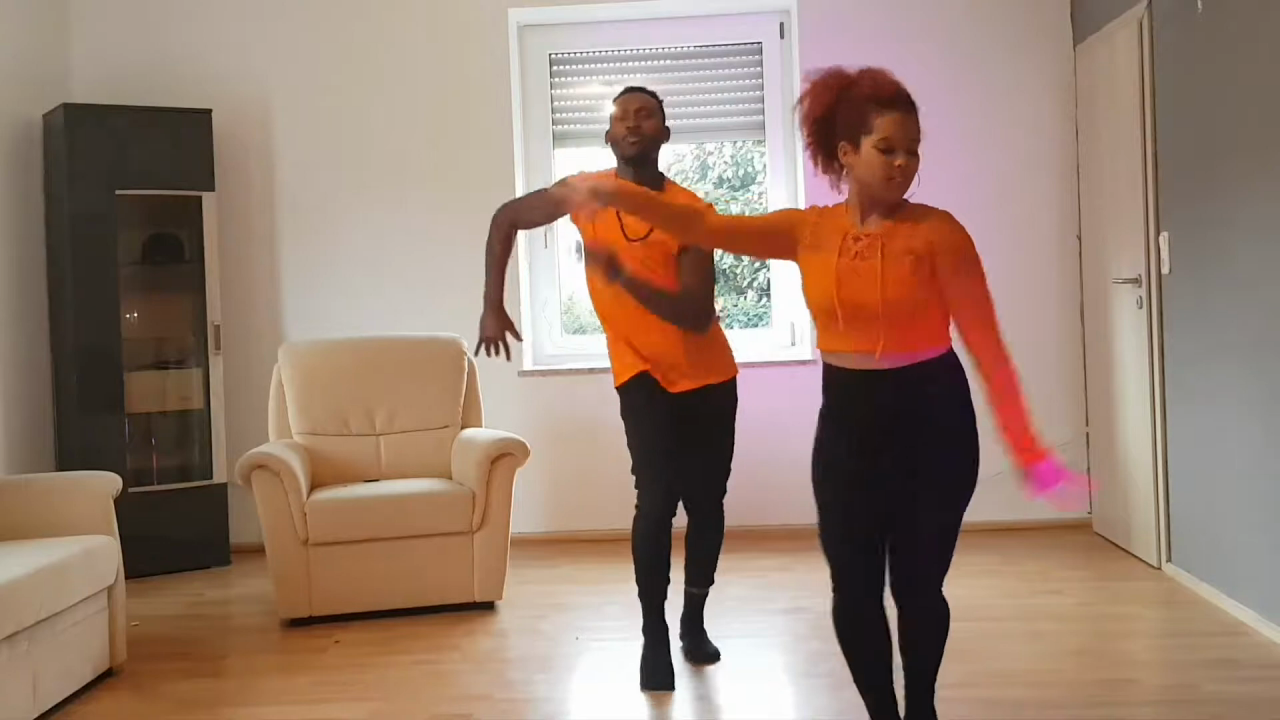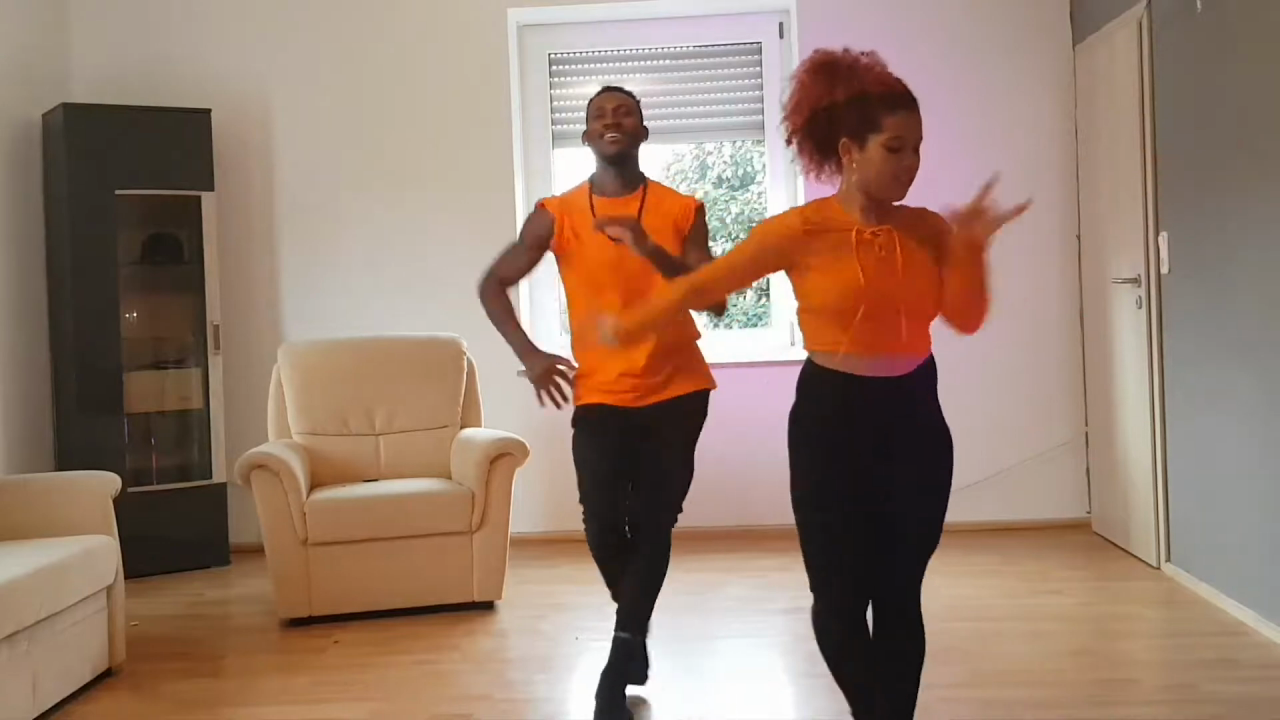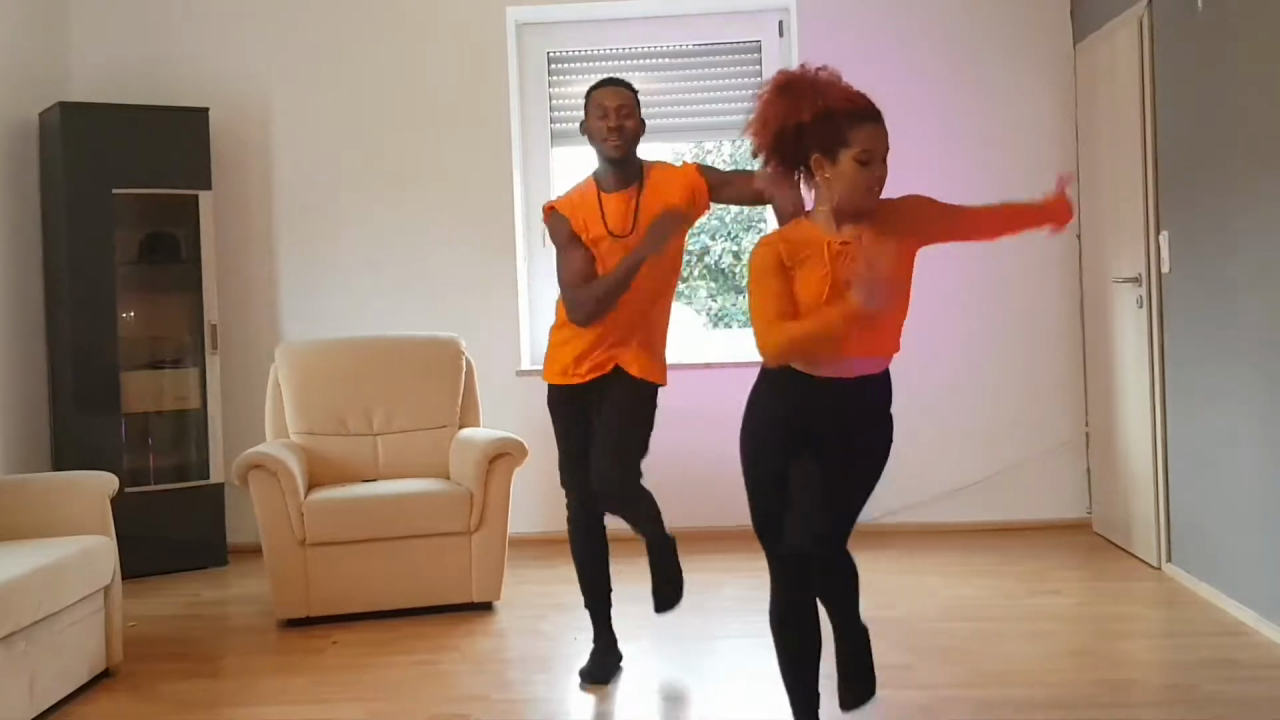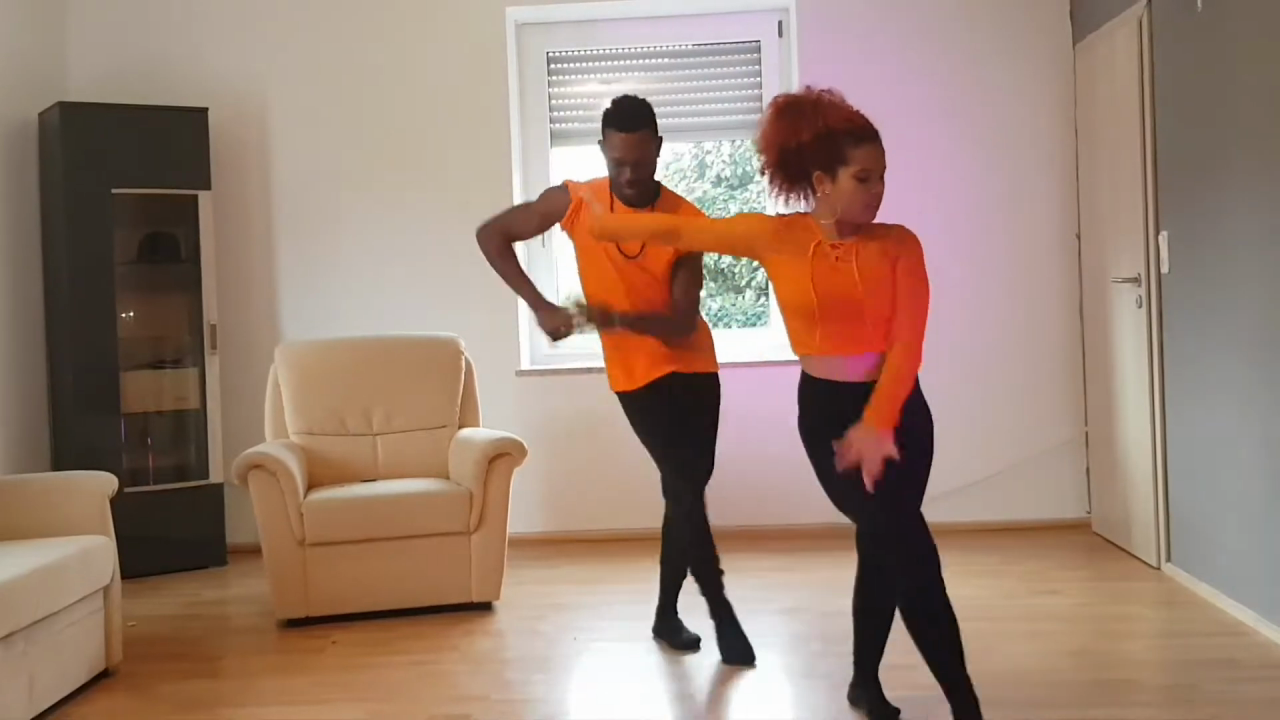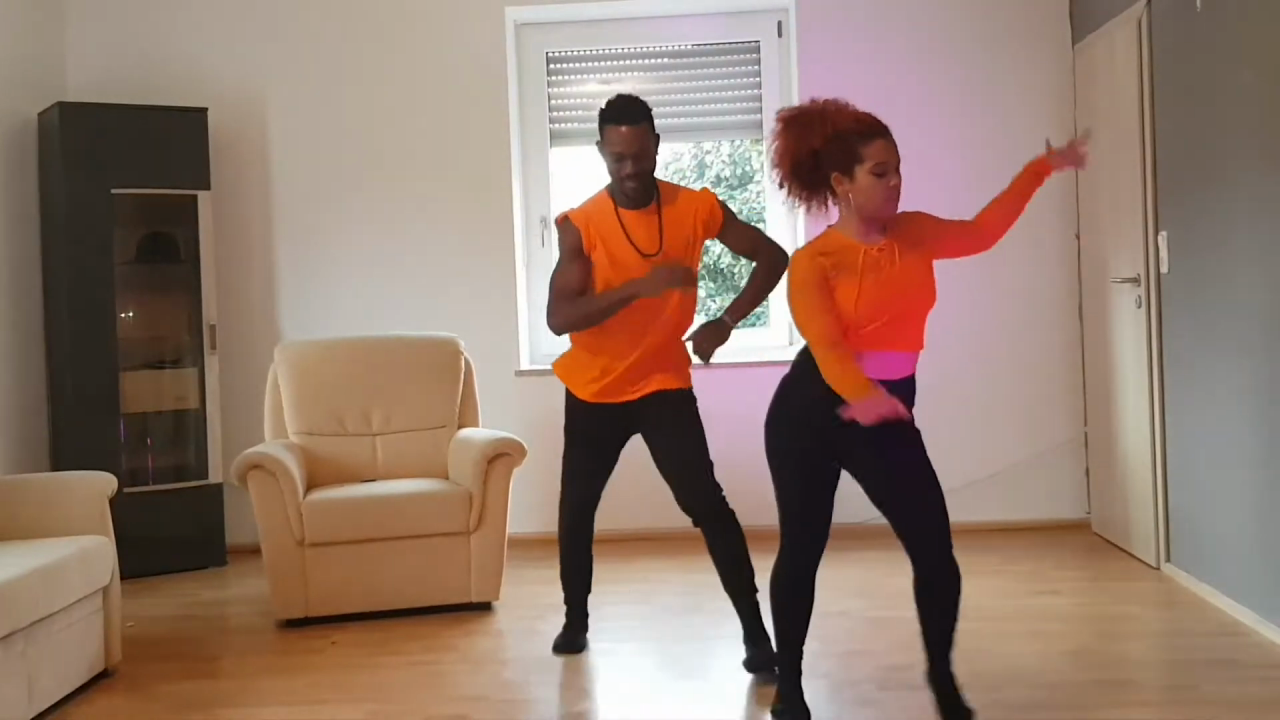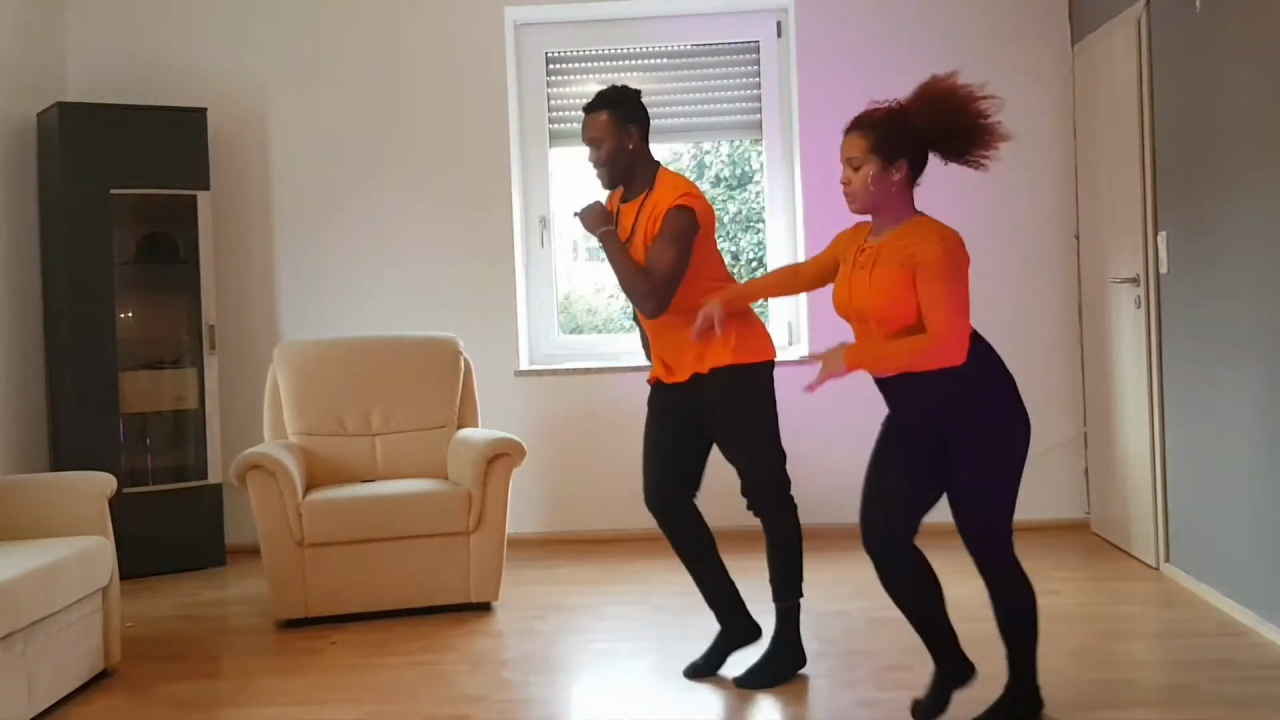
dt=0.4s
person 1, frame 1
left shoulder: (939, 234)
right shoulder: (810, 231)
left elbow: (985, 341)
right elbow: (709, 228)
left wrist: (1026, 447)
right wrist: (617, 193)
left hip: (929, 411)
right hip: (846, 415)
left knee: (917, 587)
right knee: (854, 590)
person 1, frame 2
left shoulder: (931, 231)
right shoulder: (808, 229)
left elbow: (966, 317)
right elbow: (709, 281)
left wrist: (970, 245)
right wrist: (623, 328)
left hip: (917, 420)
right hip: (829, 425)
left knee: (900, 597)
right knee: (840, 598)
person 1, frame 3
left shoulder: (902, 220)
right shoulder: (775, 250)
left elbow: (979, 220)
right elbow: (774, 345)
left wrist: (1051, 210)
right wrist: (855, 307)
left hip: (861, 415)
right hip: (784, 415)
left knee: (810, 542)
right knee: (789, 578)
left ankle: (850, 633)
person 1, frame 4
left shoulder: (899, 246)
right shoulder: (774, 237)
left elbow: (908, 346)
right elbow: (680, 230)
left wrist: (880, 426)
right wrist: (603, 222)
left hip: (896, 418)
right hip: (829, 413)
left knee: (886, 551)
right knee: (908, 544)
person 1, frame 5
left shoulder: (915, 234)
right shoulder: (812, 263)
left elbow: (985, 228)
right elbow: (828, 351)
left wrist: (1040, 169)
right wrist: (863, 398)
left hip: (892, 417)
right hip: (814, 414)
left knee: (935, 552)
right knee: (801, 553)
person 1, frame 6
left shoulder: (937, 244)
right shoulder: (852, 244)
left elbow: (946, 346)
right elbow: (805, 273)
left wrist: (854, 356)
right wrist: (731, 296)
left hip: (976, 406)
right hip: (911, 413)
left knee: (990, 551)
right knee: (882, 538)
right ankle: (949, 662)
person 2, frame 1
left shoulder: (692, 213)
left elbow: (696, 317)
right elbow: (504, 220)
left wrist: (624, 277)
right wrist: (492, 305)
left hip: (707, 376)
right hip: (640, 375)
left knee: (705, 503)
right knee: (656, 496)
left ankle: (693, 618)
right ankle: (653, 635)
person 2, frame 2
left shoulder: (682, 210)
right shoulder: (555, 213)
left elbow: (717, 301)
right elbow: (492, 287)
left wrist: (652, 251)
right wrist: (528, 353)
left hip: (679, 389)
right hip: (604, 394)
left knee: (655, 521)
right knee: (606, 522)
left ankle: (624, 649)
right ankle: (630, 641)
person 2, frame 3
left shoulder: (682, 183)
right shoulder: (564, 212)
left elbow: (771, 185)
right elbow: (583, 309)
right wrist: (643, 249)
left hip: (634, 365)
right hip: (571, 371)
left knee: (612, 481)
right knee: (582, 505)
left ankle: (659, 542)
right ankle: (604, 641)
person 2, frame 4
left shoulder: (686, 221)
right shoulder: (573, 201)
left elbow: (681, 324)
right elbow: (492, 234)
left wrist: (612, 314)
right wrist: (539, 306)
left hip: (693, 365)
right hip: (639, 373)
left knee: (686, 482)
right knee: (682, 477)
left ankle: (667, 612)
right ankle: (719, 607)
person 2, frame 5
left shoulder: (697, 207)
right shoulder: (578, 224)
left elbow: (774, 259)
right elbow: (559, 317)
left wrist: (724, 322)
right wrist: (640, 285)
left hip: (665, 383)
right hip: (593, 388)
left knee: (704, 500)
right knee: (577, 506)
left ankle: (754, 628)
right ankle: (576, 616)
person 2, frame 6
left shoulder: (679, 203)
right shoulder: (616, 204)
left elbow: (652, 299)
left wrist: (606, 236)
right wrist: (648, 350)
left hip: (733, 355)
right hip: (675, 368)
left knee: (766, 491)
right knee: (662, 493)
left ankle: (787, 636)
right ankle: (734, 622)
